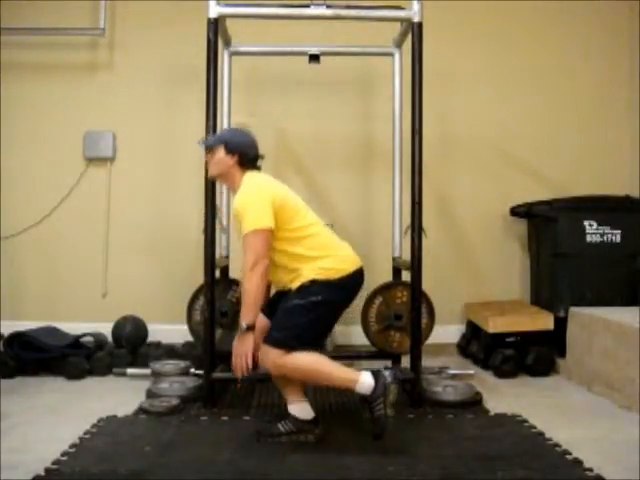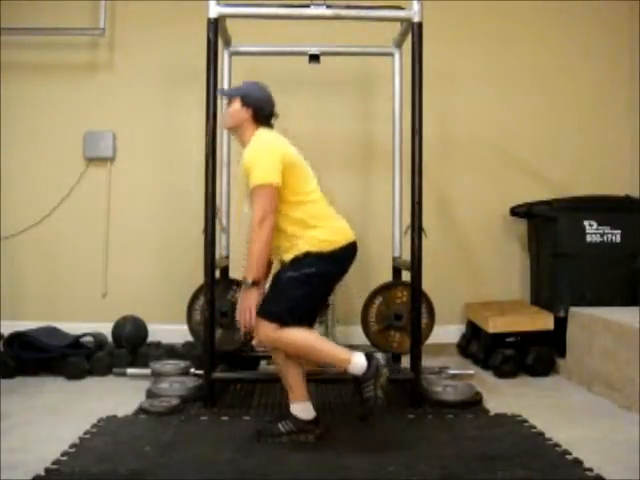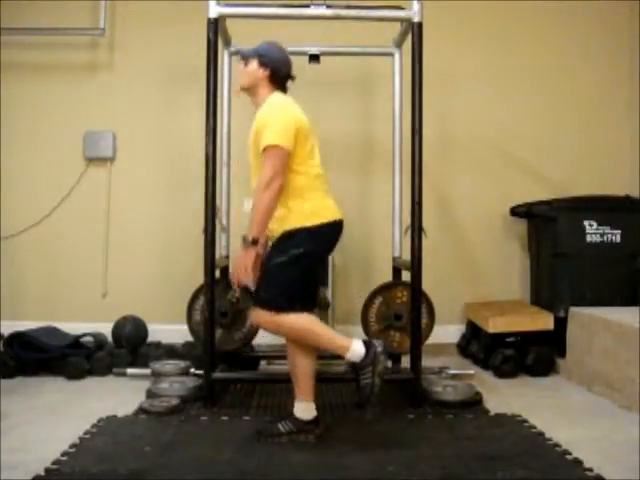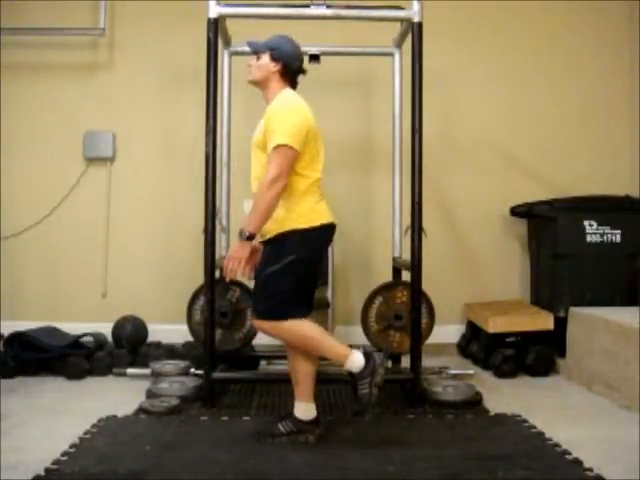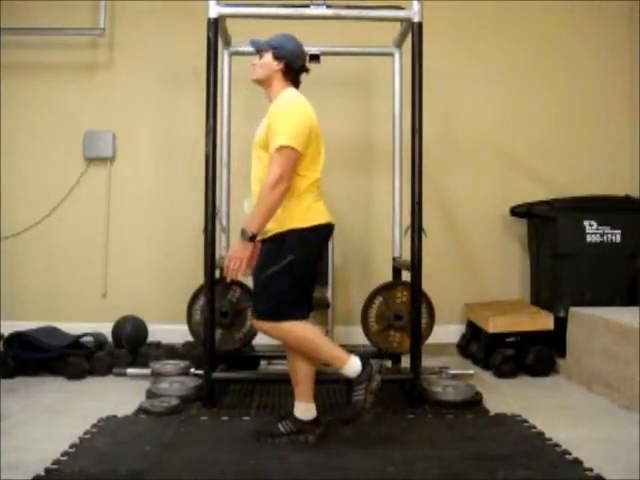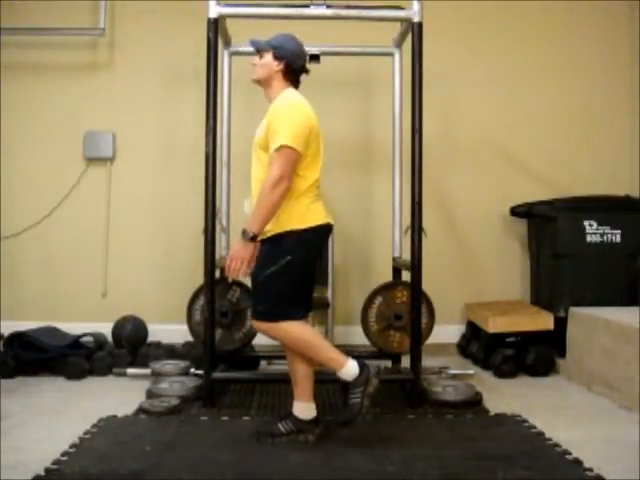
dt=0.2s
person 1, frame 1
left shoulder: (251, 193)
right shoulder: (256, 188)
left elbow: (256, 266)
right elbow: (264, 265)
left wrist: (246, 330)
right wrist: (254, 326)
left hip: (330, 275)
right hip: (321, 272)
left knee: (274, 354)
right knee: (269, 344)
left ankle: (368, 385)
right ankle: (302, 417)
person 1, frame 2
left shoulder: (261, 149)
right shoulder: (265, 147)
left elbow: (264, 222)
right elbow: (272, 221)
left wrist: (251, 284)
right wrist: (261, 281)
left hip: (321, 248)
right hip: (315, 246)
left knee: (269, 328)
right knee: (282, 329)
left ankle: (361, 365)
right ankle: (303, 417)
person 1, frame 3
left shoulder: (276, 111)
right shoulder: (275, 111)
left elbow: (271, 182)
left wrist: (249, 243)
right wrist: (264, 244)
left hip: (307, 226)
right hip: (304, 225)
left knee: (266, 312)
right knee: (291, 318)
left ankle: (360, 351)
right ankle: (305, 417)
person 1, frame 4
left shoulder: (286, 107)
right shoulder: (281, 109)
left elbow: (276, 179)
left wrist: (245, 236)
right wrist: (259, 239)
left hip: (298, 229)
right hip: (295, 228)
left knee: (270, 319)
right knee: (290, 322)
left ankle: (360, 362)
right ankle: (305, 417)
person 1, frame 5
left shoulder: (289, 107)
right shoulder: (283, 108)
left elbow: (278, 180)
left wrist: (246, 236)
right wrist: (257, 237)
left hip: (296, 230)
right hip: (293, 229)
left knee: (271, 319)
right knee: (289, 321)
left ankle: (357, 368)
right ankle: (305, 417)
person 1, frame 6
left shoulder: (288, 108)
right shoulder: (283, 109)
left elbow: (278, 180)
left wrist: (247, 236)
right wrist: (257, 239)
left hip: (294, 231)
right hip: (293, 229)
left knee: (270, 319)
right knee: (288, 322)
left ankle: (354, 372)
right ankle: (304, 416)
